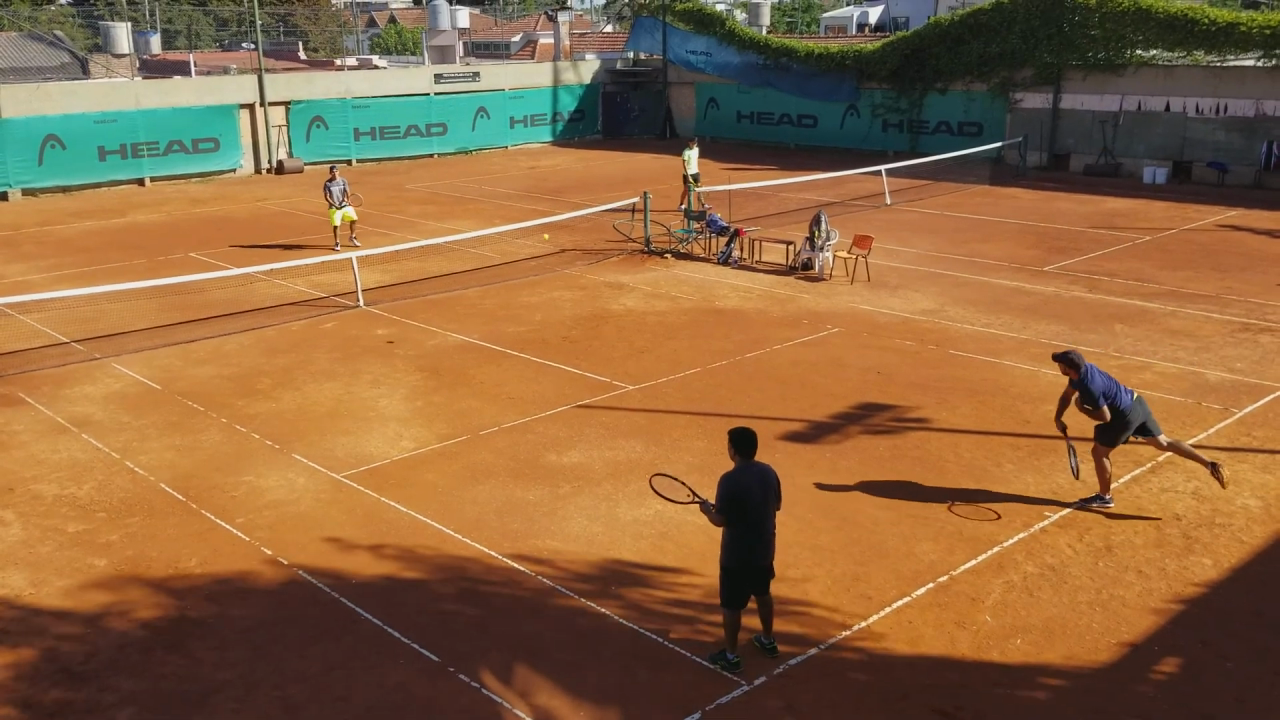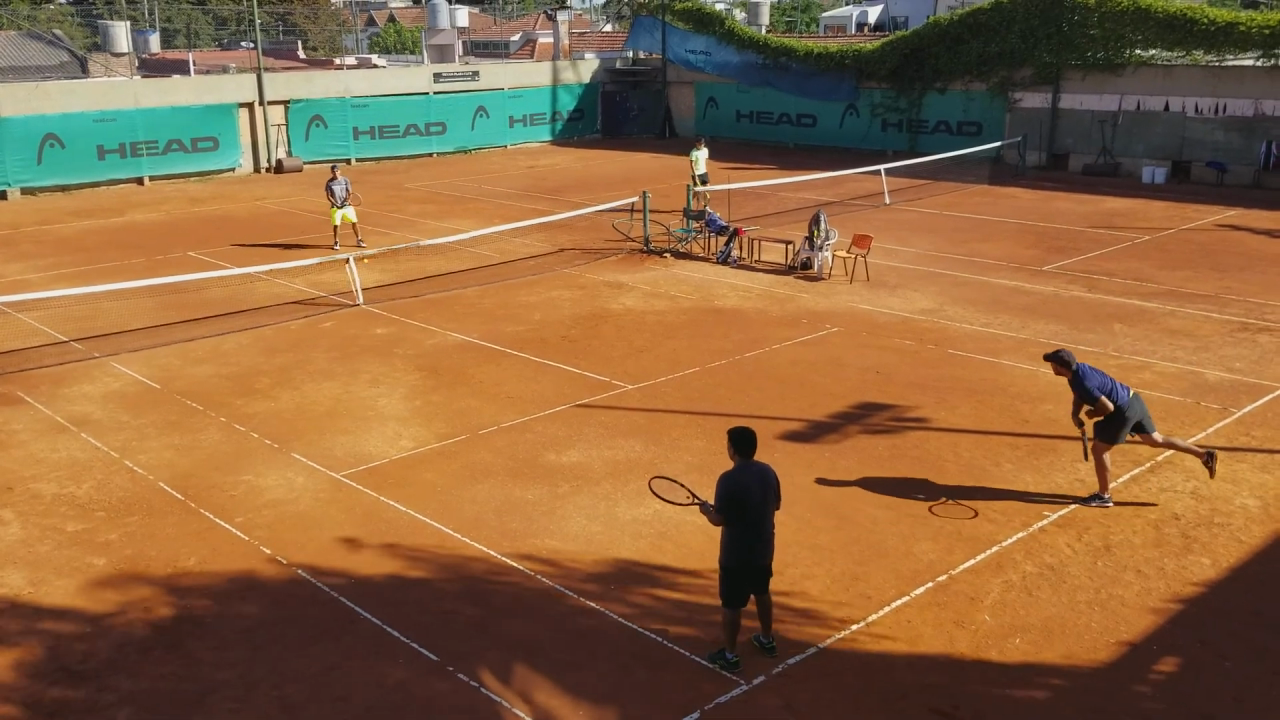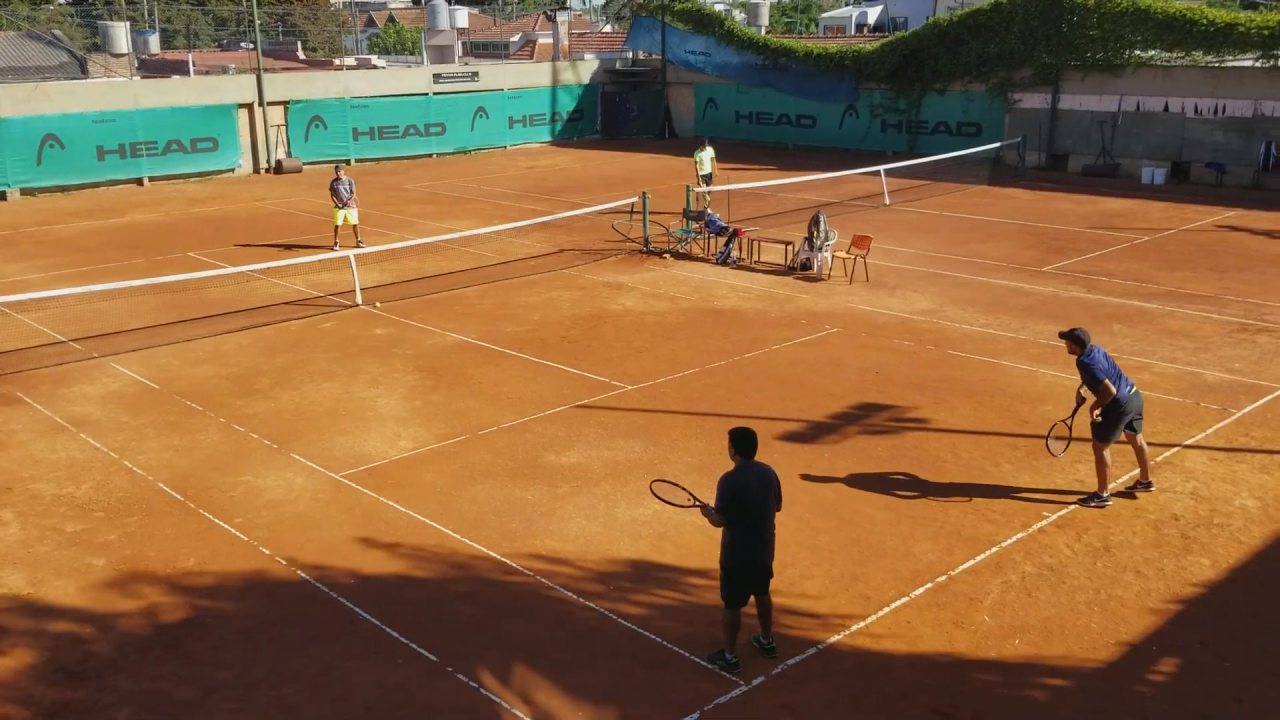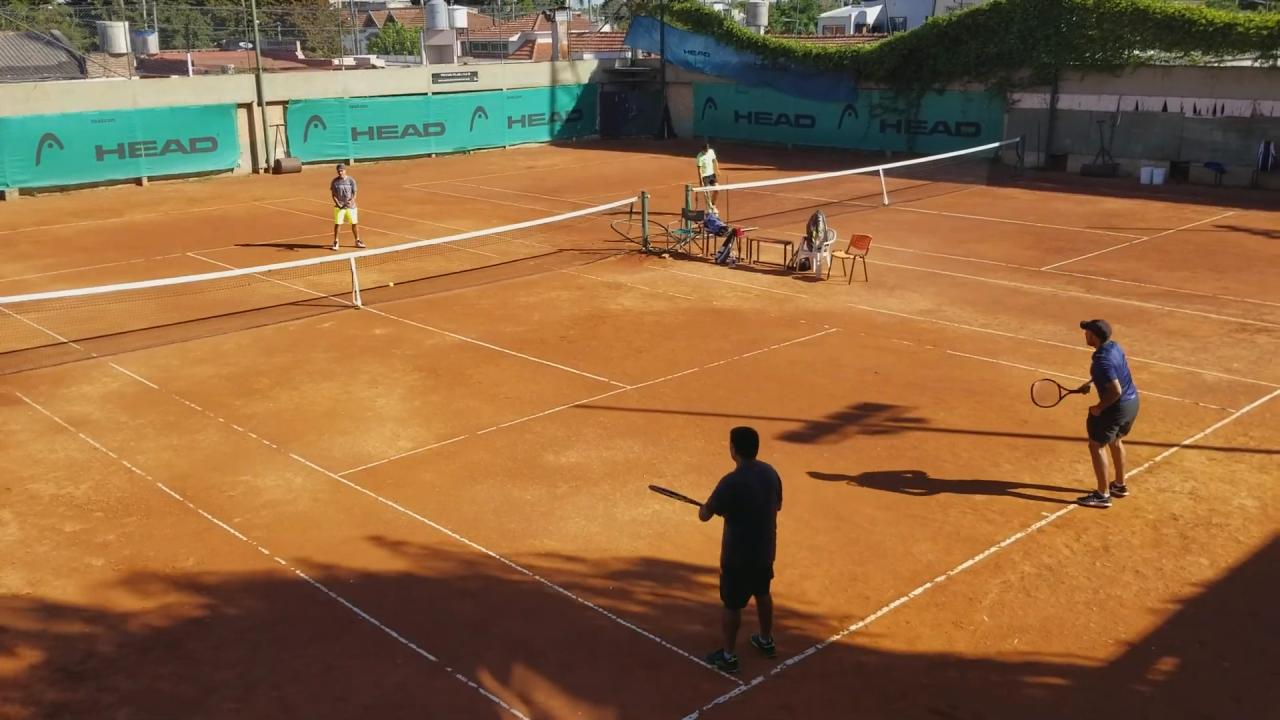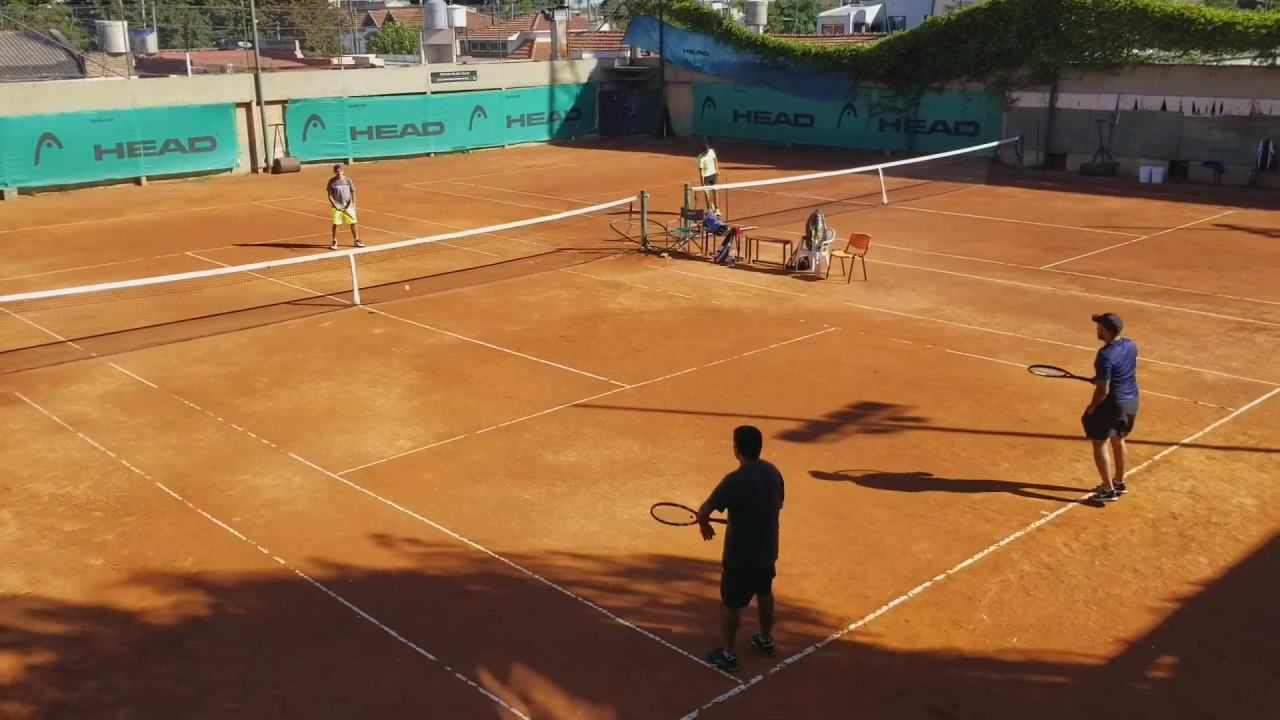
dt=0.2s
person 1, frame 1
left shoulder: (729, 480)
right shoulder: (769, 473)
left elbow: (719, 520)
right elbow: (777, 506)
left wrist: (707, 510)
left hip: (736, 554)
right hip: (764, 549)
left knee: (731, 605)
right knee: (763, 595)
left ankle: (731, 656)
right ankle: (768, 641)
person 1, frame 2
left shoulder: (728, 479)
right shoulder: (768, 472)
left elbow: (719, 520)
right elbow: (776, 505)
left wrist: (706, 510)
left hip: (736, 554)
right hip: (763, 549)
left knee: (731, 604)
right knee: (762, 594)
left ankle: (730, 656)
right ankle: (767, 640)
person 1, frame 3
left shoulder: (730, 480)
right shoulder: (769, 473)
left elbow: (719, 521)
right elbow: (777, 506)
left wrist: (707, 512)
left hip: (736, 554)
right hip: (764, 549)
left knee: (731, 605)
right knee: (762, 594)
left ankle: (729, 656)
right ankle: (766, 641)
person 1, frame 4
left shoulder: (732, 481)
right shoulder: (770, 472)
left elbow: (705, 515)
right elbow: (777, 506)
left wrist: (703, 507)
left hip: (738, 554)
right hip: (765, 549)
left knee: (731, 604)
right knee: (763, 594)
left ankle: (728, 656)
right ankle: (766, 641)
person 1, frame 5
left shoulder: (735, 480)
right shoulder: (773, 471)
left elbow: (704, 510)
left wrist: (704, 525)
left hip: (740, 553)
right hip: (767, 548)
left knee: (731, 602)
right knee: (764, 594)
left ankle: (727, 654)
right ankle: (765, 640)
person 2, frame 1
left shoulder: (1089, 388)
right shoulder: (1080, 371)
left elbow: (1106, 418)
right elbow: (1067, 395)
left wrist: (1082, 409)
right wrist: (1058, 418)
left hip: (1125, 415)
right hip: (1135, 403)
left knee: (1099, 452)
right knee: (1164, 444)
left ankle: (1104, 496)
right ankle: (1211, 465)
person 2, frame 2
left shoulder: (1083, 384)
right shoulder: (1078, 370)
left elbow: (1108, 408)
right elbow: (1078, 397)
left wrist: (1092, 414)
right wrist: (1075, 416)
left hip: (1123, 411)
right hip: (1133, 401)
left knee: (1099, 449)
right knee: (1157, 440)
left ankle: (1103, 496)
right ankle: (1205, 455)
person 2, frame 3
left shoulder: (1089, 364)
right shoulder: (1094, 350)
left elbow: (1110, 391)
left wrist: (1095, 407)
right wrist: (1080, 390)
left hip: (1121, 405)
right hip: (1133, 396)
left knee: (1100, 447)
right knee: (1136, 439)
left ankle: (1103, 495)
right ankle: (1145, 481)
person 2, frame 4
left shoulder: (1102, 359)
right shoulder: (1113, 346)
left elbow: (1116, 391)
left wrist: (1098, 407)
right wrist: (1089, 383)
left hip: (1118, 406)
right hip: (1132, 401)
left knee: (1096, 446)
right knee: (1115, 442)
left ankle: (1103, 495)
right ankle: (1120, 485)
person 2, frame 5
left shoulder: (1105, 355)
right shoulder: (1129, 345)
left elbow: (1103, 390)
left wrist: (1092, 407)
left hip: (1114, 404)
right hip: (1132, 401)
left knee: (1100, 443)
right knee: (1118, 440)
left ankle: (1108, 490)
right ankle: (1119, 482)
